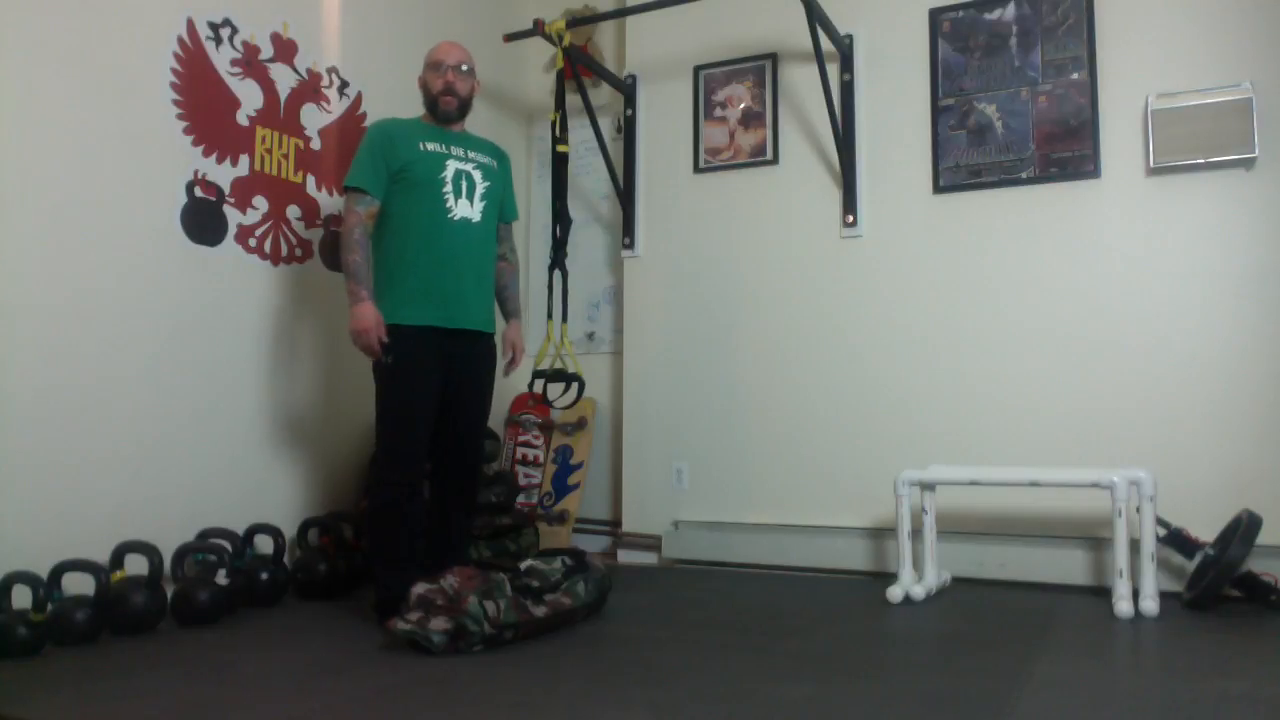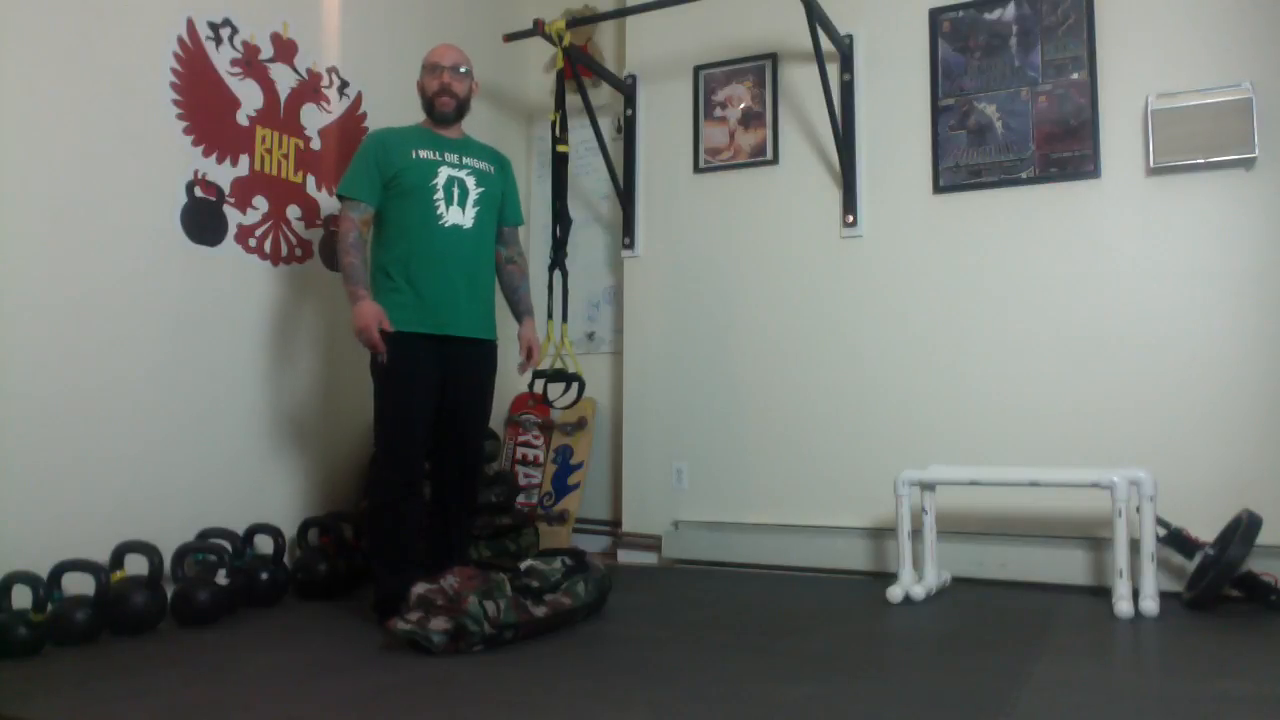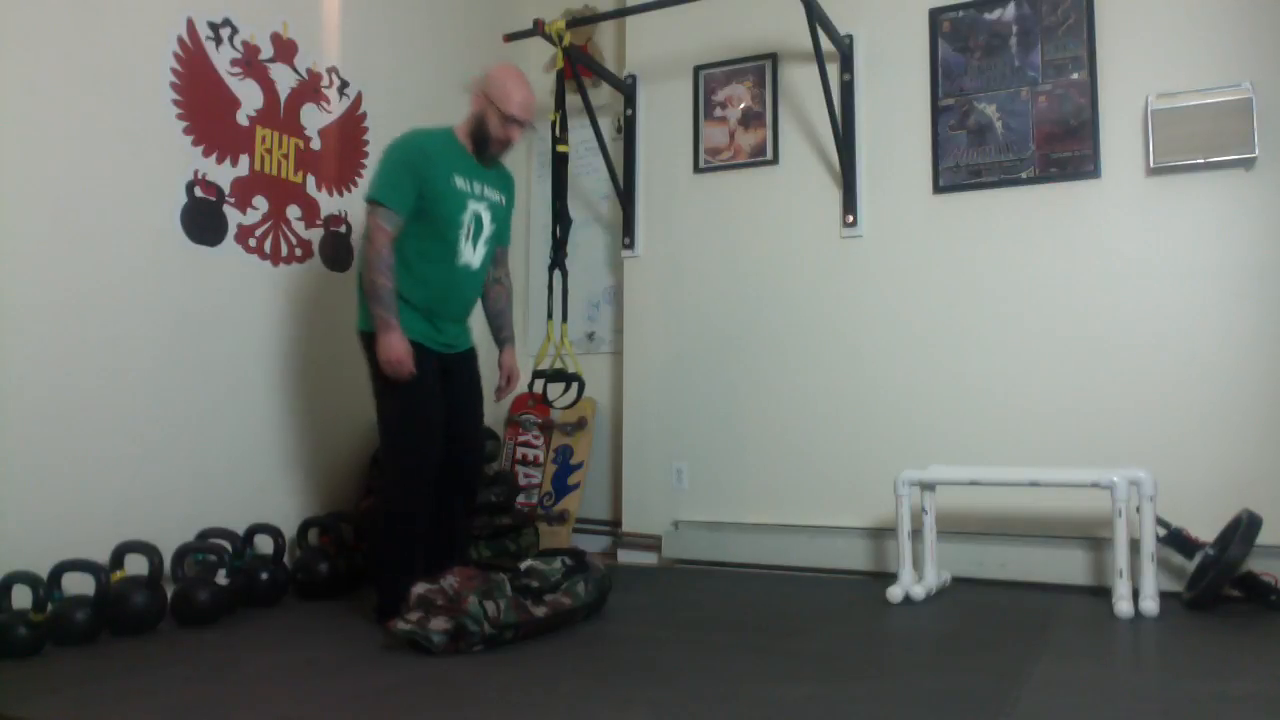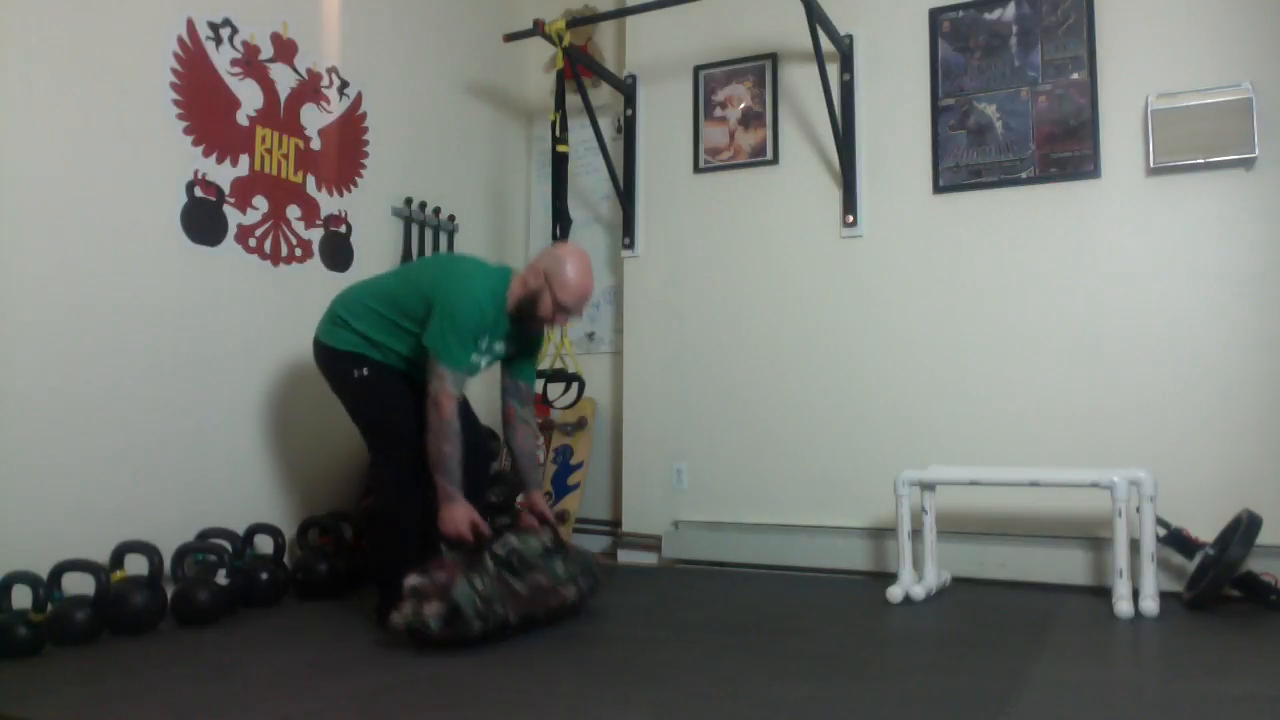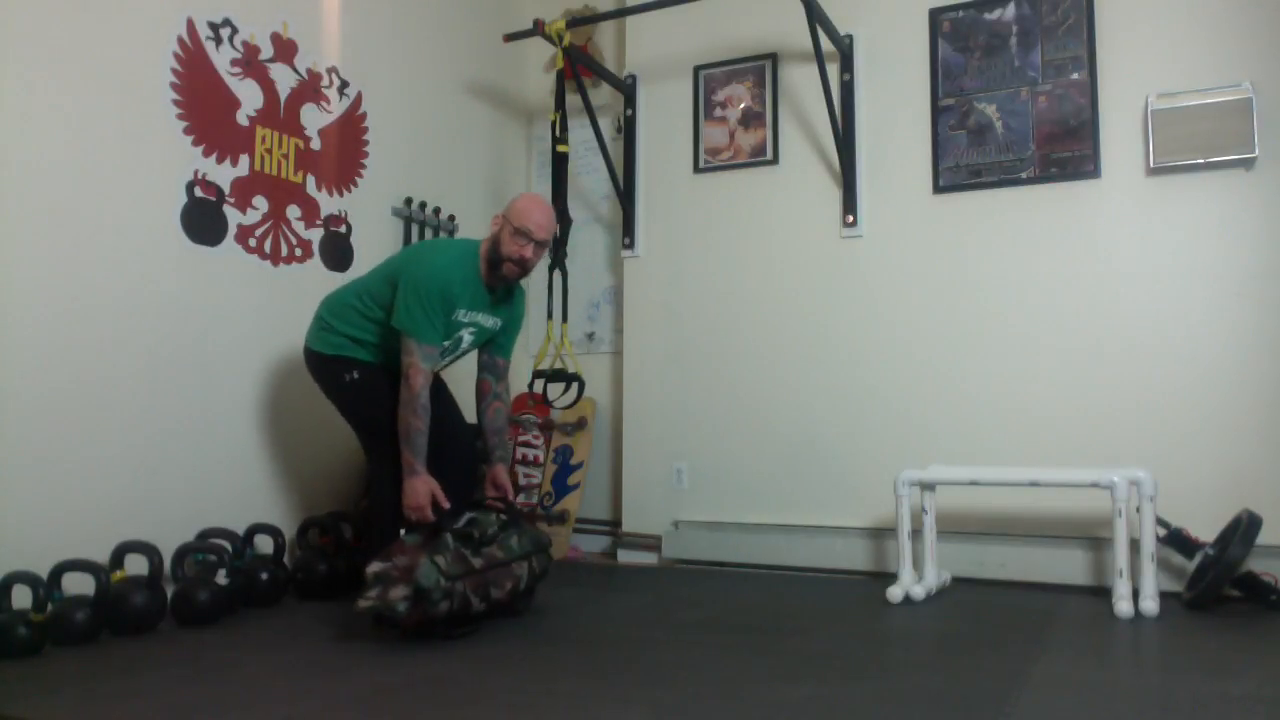
dt=1s
person 1, frame 1
left shoulder: (494, 158)
right shoulder: (391, 137)
right elbow: (358, 218)
left wrist: (513, 318)
right wrist: (361, 298)
left hip: (475, 331)
right hip: (408, 325)
left knee: (461, 462)
right knee: (401, 464)
right ankle: (397, 597)
person 1, frame 2
left shoulder: (494, 163)
right shoulder: (386, 146)
left elbow: (509, 247)
right elbow: (352, 225)
left wrist: (526, 316)
right wrist: (361, 298)
left hip: (475, 337)
right hip: (405, 332)
left knee: (462, 464)
right knee: (399, 466)
right ankle: (396, 597)
person 1, frame 3
left shoulder: (500, 180)
right shoulder: (418, 151)
left elbow: (495, 268)
right elbow: (379, 237)
left wrist: (506, 344)
right wrist: (389, 329)
left hip: (453, 341)
right hip: (399, 333)
left knee: (463, 463)
right knee: (414, 463)
right ankle: (399, 601)
person 1, frame 4
left shoulder: (527, 323)
right shoulder: (470, 296)
left elbow: (519, 407)
right elbow: (443, 404)
left wrist: (533, 490)
right wrist: (450, 500)
left hip: (410, 359)
right hip: (353, 346)
left knee: (466, 455)
right knee: (407, 461)
right ankle: (398, 603)
person 1, frame 5
left shoulder: (511, 300)
right shoulder: (438, 271)
left elbow: (494, 383)
right elbow: (416, 380)
left wrist: (498, 462)
right wrist: (415, 473)
left hip: (396, 357)
right hip: (344, 348)
left knee: (459, 452)
right knee: (397, 460)
